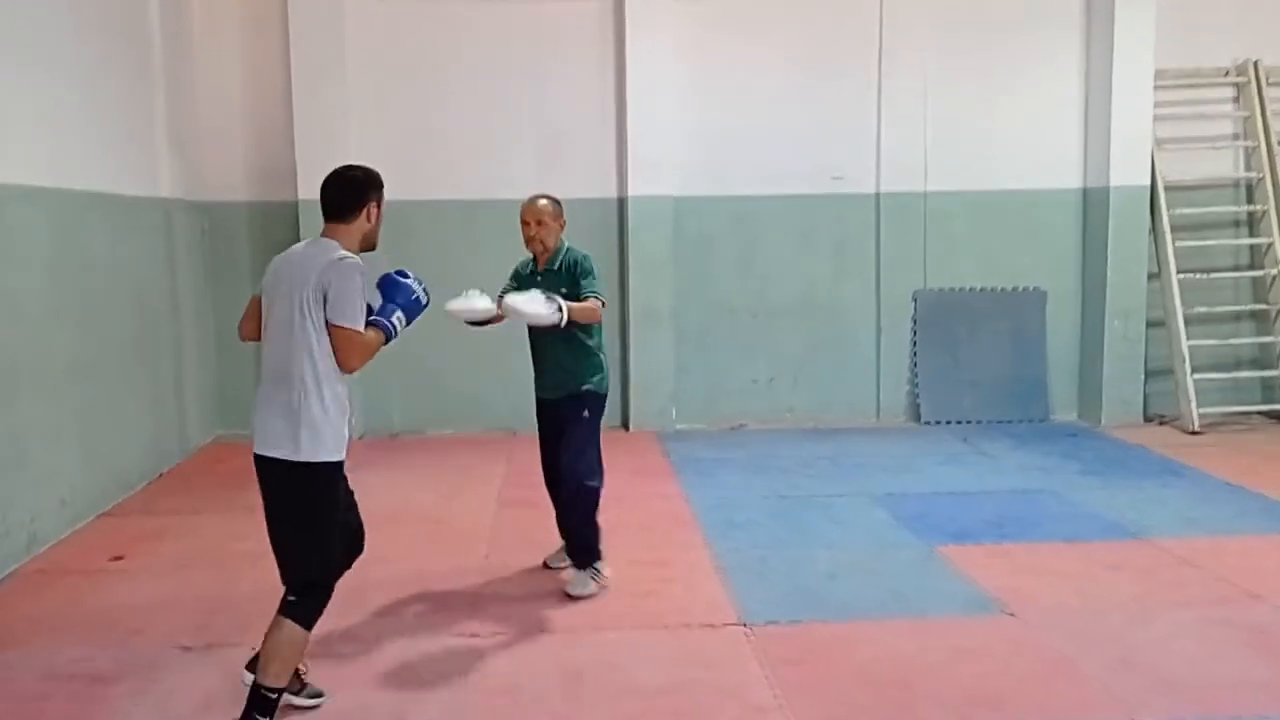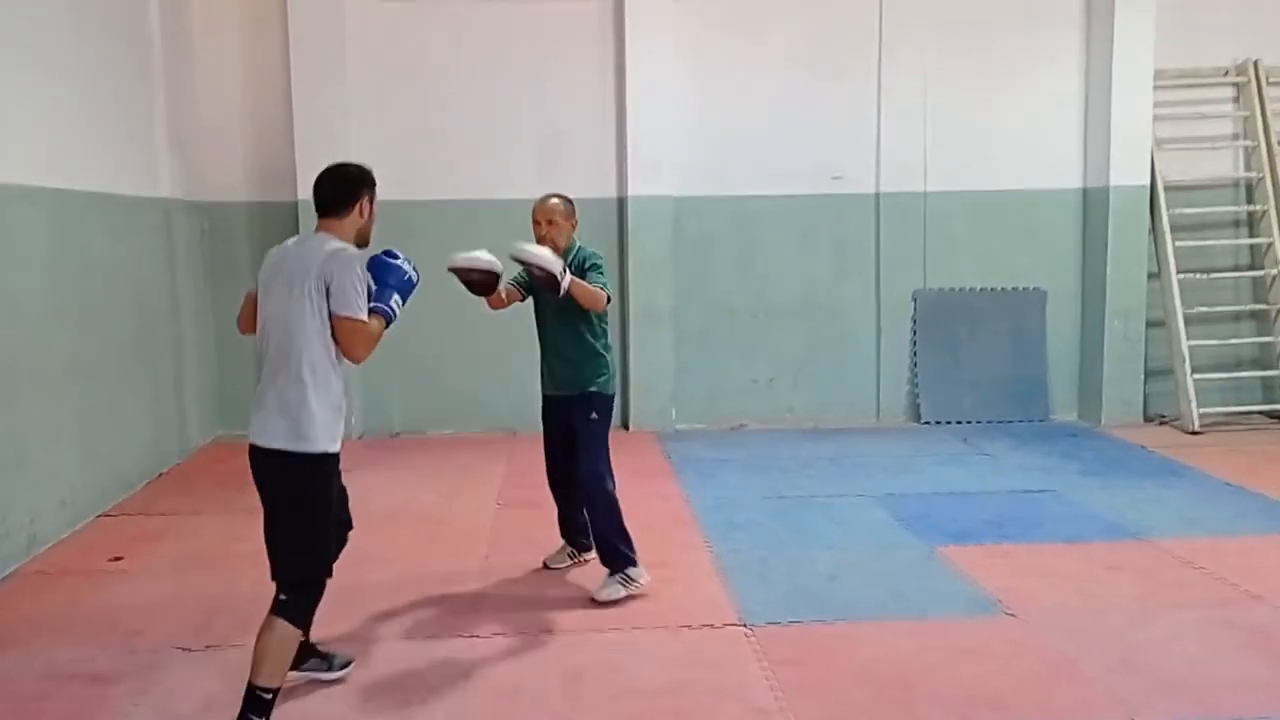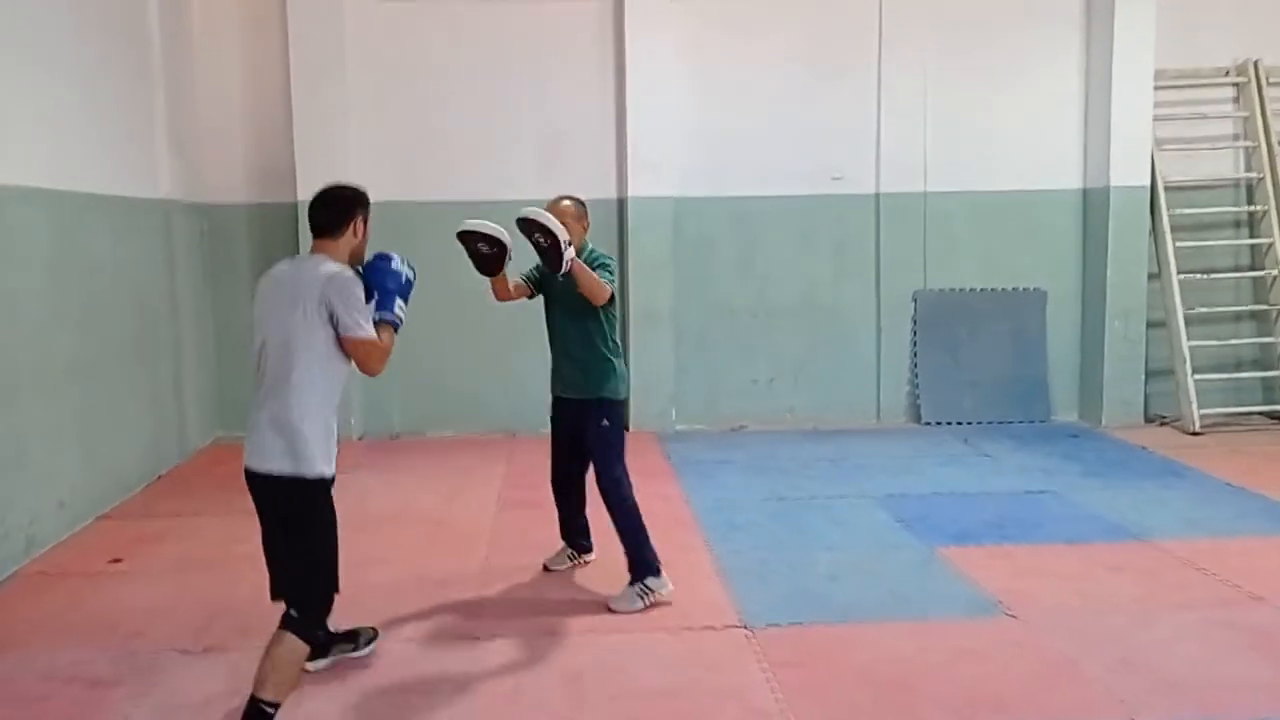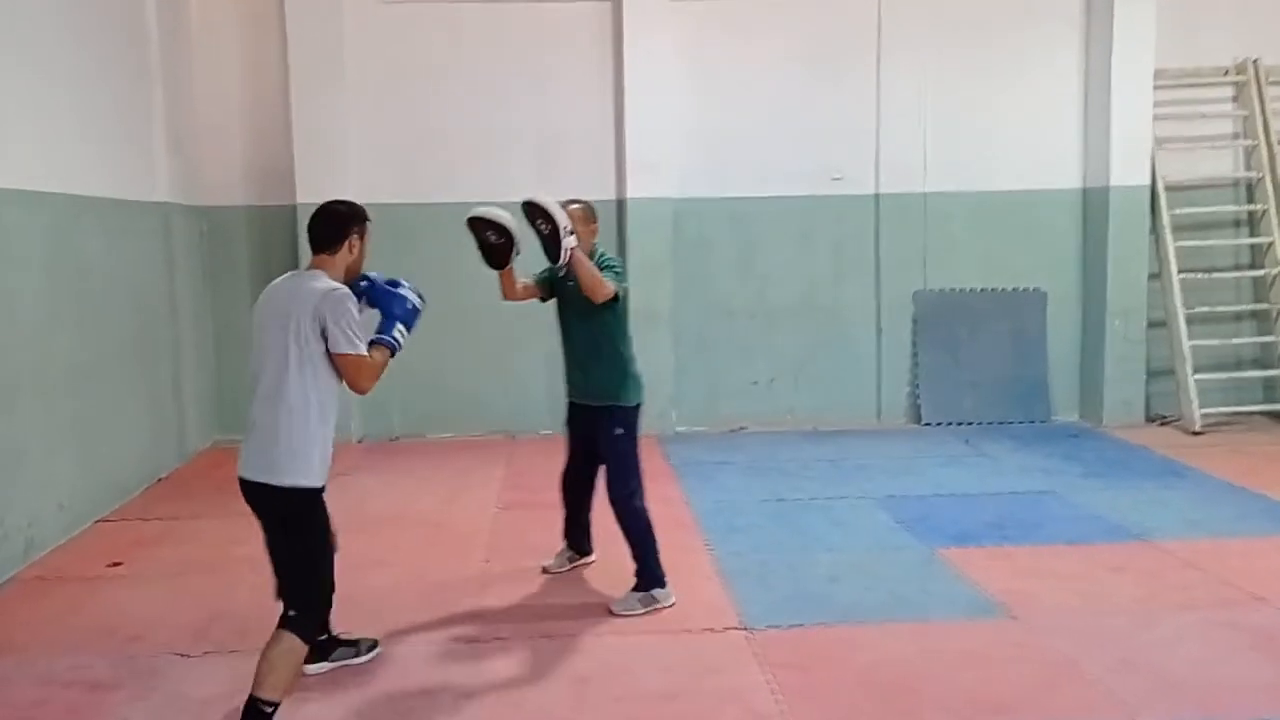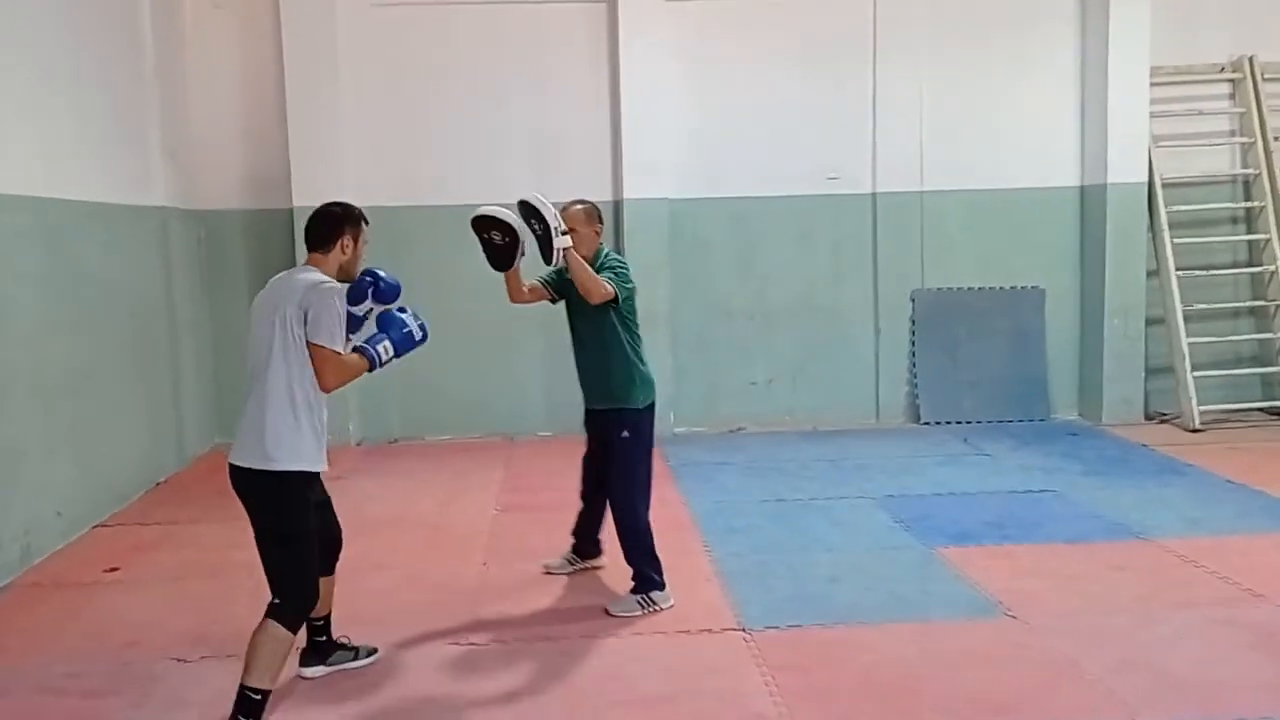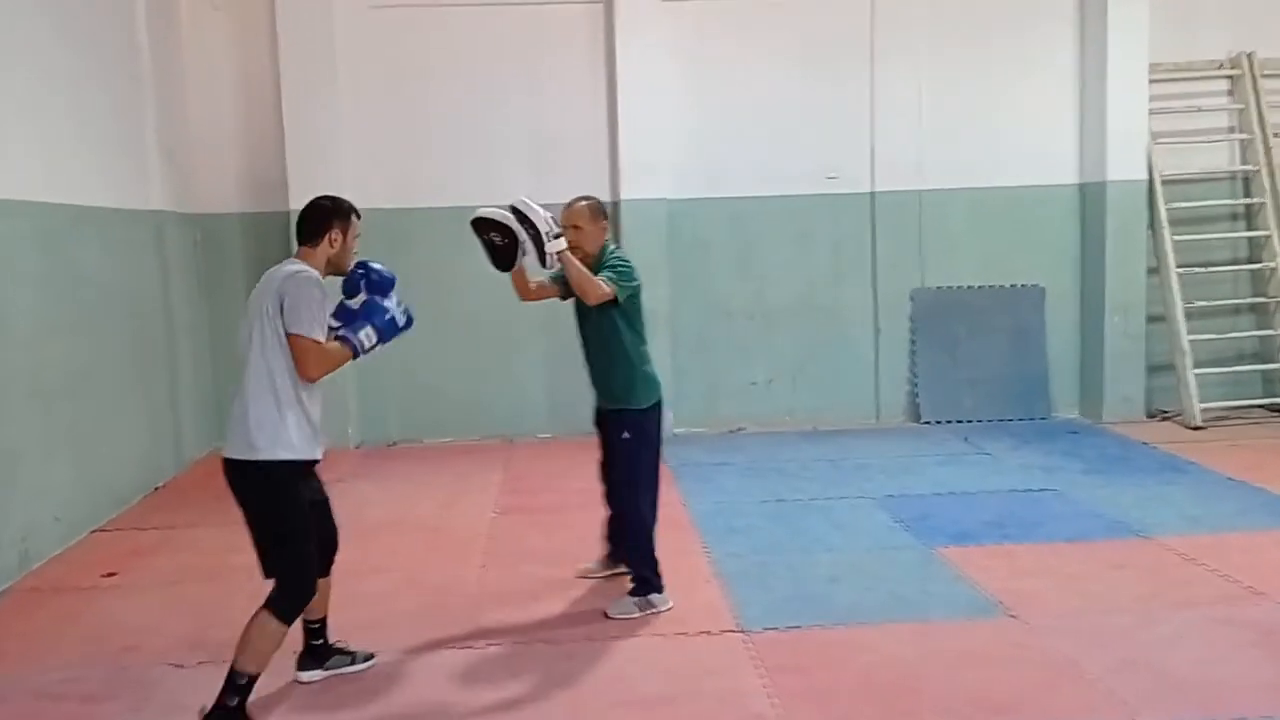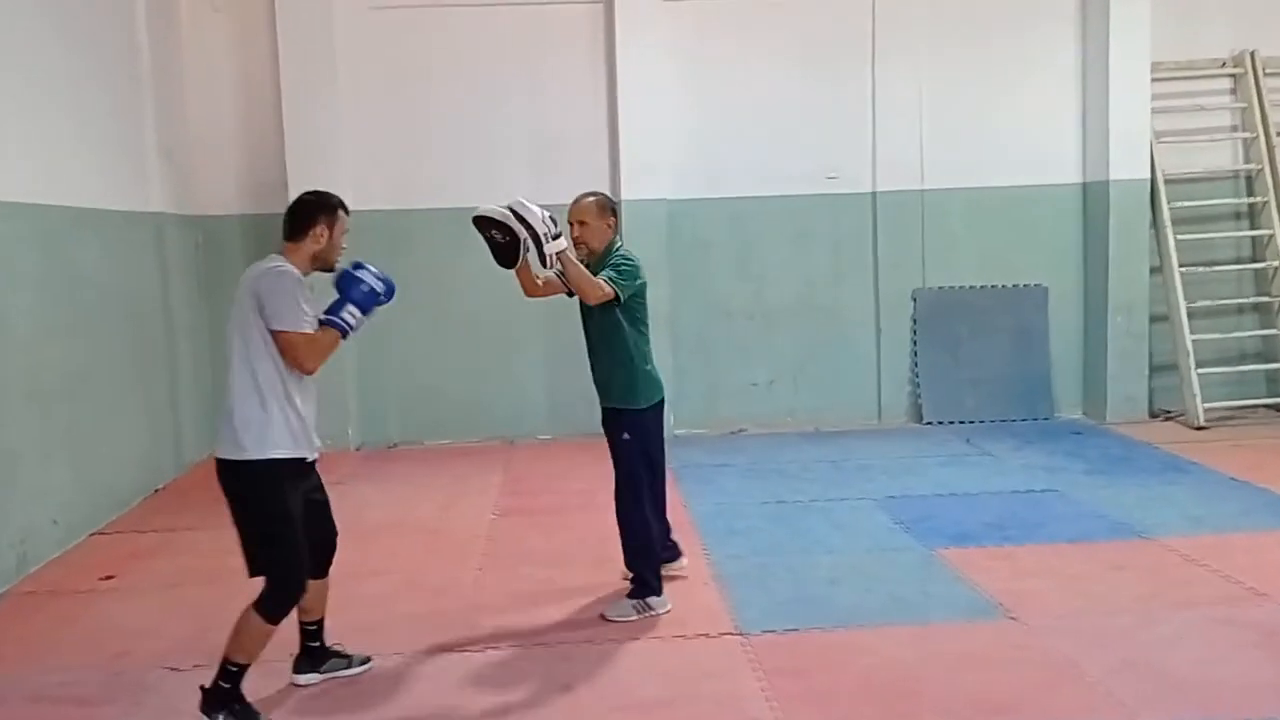
dt=0.1s
person 1, frame 1
left shoulder: (287, 262)
right shoulder: (341, 267)
left elbow: (248, 329)
right elbow: (351, 356)
right wrist: (395, 313)
left hip: (279, 442)
right hip: (307, 449)
left knee: (344, 543)
right knee: (310, 585)
left ankle: (273, 662)
person 1, frame 2
left shoulder: (280, 256)
right shoulder: (341, 260)
left elbow: (248, 322)
right elbow: (357, 346)
right wrist: (391, 296)
left hip: (274, 437)
right hip: (302, 444)
left knee: (331, 534)
right knee: (302, 584)
left ankle: (299, 651)
person 1, frame 3
left shoulder: (278, 276)
right shoulder: (337, 280)
right elbow: (372, 360)
right wrist: (392, 297)
left hip: (267, 456)
right hip: (298, 464)
left knee: (315, 563)
right knee: (306, 600)
left ankle: (322, 641)
person 1, frame 4
left shoulder: (277, 291)
right shoulder: (332, 296)
right elbow: (362, 378)
left wrist: (357, 308)
right wrist: (397, 323)
left hip: (264, 465)
right hip: (288, 473)
left knee: (317, 560)
right knee: (306, 601)
left ankle: (321, 644)
person 1, frame 5
left shoulder: (281, 287)
right shoulder: (322, 290)
right elbow: (331, 374)
left wrist: (359, 313)
right wrist: (386, 342)
left hip: (278, 459)
right hip: (278, 466)
left knee: (325, 544)
right knee: (291, 596)
left ankle: (320, 645)
person 1, frame 6
left shoulder: (282, 279)
right shoulder: (303, 282)
right elbow: (311, 366)
left wrist: (354, 306)
right wrist: (369, 330)
left hip: (280, 453)
right hip: (270, 459)
left knee: (321, 544)
right knee: (292, 586)
left ankle: (316, 649)
person 1, frame 7
left shoulder: (284, 279)
right shoulder: (277, 277)
left elbow: (305, 347)
right elbow: (306, 358)
left wrist: (348, 305)
right wrist: (351, 307)
left hip: (290, 452)
right hip: (257, 459)
left knee: (320, 550)
right knee: (286, 583)
left ankle: (313, 653)
person 2, frame 1
left shoulder: (579, 262)
right shoulder: (526, 270)
left elbow: (594, 311)
right elbow: (498, 307)
left wrist: (562, 309)
left hip: (584, 385)
right hip: (547, 388)
left knee: (578, 470)
right knee: (554, 472)
left ankle: (590, 561)
right ankle: (575, 544)
person 2, frame 2
left shoulder: (589, 261)
right shoulder: (536, 268)
left elbow: (599, 302)
right elbow: (501, 300)
left wrist: (563, 278)
left hip: (592, 386)
right hip: (554, 388)
left knee: (593, 474)
right knee: (560, 473)
left ankle: (625, 567)
right ankle: (578, 543)
person 2, frame 3
left shoulder: (599, 262)
right shoulder: (547, 270)
left elbow: (600, 295)
right elbow: (507, 293)
left wrist: (566, 253)
right wrist: (495, 265)
left hip: (603, 391)
right hip: (566, 391)
left knee: (611, 481)
right knee: (565, 475)
left ankle: (649, 577)
right ankle: (577, 545)
person 2, frame 4
left shoulder: (607, 266)
right shoulder: (559, 274)
left elbow: (602, 293)
right elbow: (515, 292)
left wrist: (571, 248)
right wrist: (505, 263)
left hip: (617, 397)
right hip: (582, 396)
left knee: (624, 489)
right knee: (575, 478)
left ankle: (653, 584)
right ankle: (578, 547)
person 2, frame 5
left shoulder: (614, 268)
right shoulder: (569, 273)
left elbow: (597, 294)
right elbow: (521, 295)
left wrist: (565, 251)
left hip: (629, 399)
right hip: (600, 399)
left knee: (628, 490)
right knee: (596, 480)
left ankle: (652, 587)
right ankle: (584, 550)
person 2, frame 6
left shoulder: (619, 266)
right shoulder: (578, 270)
left elbow: (595, 294)
right elbow: (529, 292)
left wrist: (560, 251)
right wrist: (513, 259)
left hip: (634, 399)
right hip: (610, 398)
left knee: (632, 491)
right knee: (615, 481)
left ankle: (650, 590)
right ankle: (619, 554)
person 2, frame 7
left shoulder: (625, 265)
right shoulder: (582, 265)
left elbow: (594, 295)
right elbow: (535, 288)
left wrist: (562, 249)
right wrist: (519, 254)
left hip: (636, 398)
right hip: (619, 396)
left knee: (633, 491)
right knee: (641, 481)
left ankle: (649, 593)
right ankle: (663, 552)
